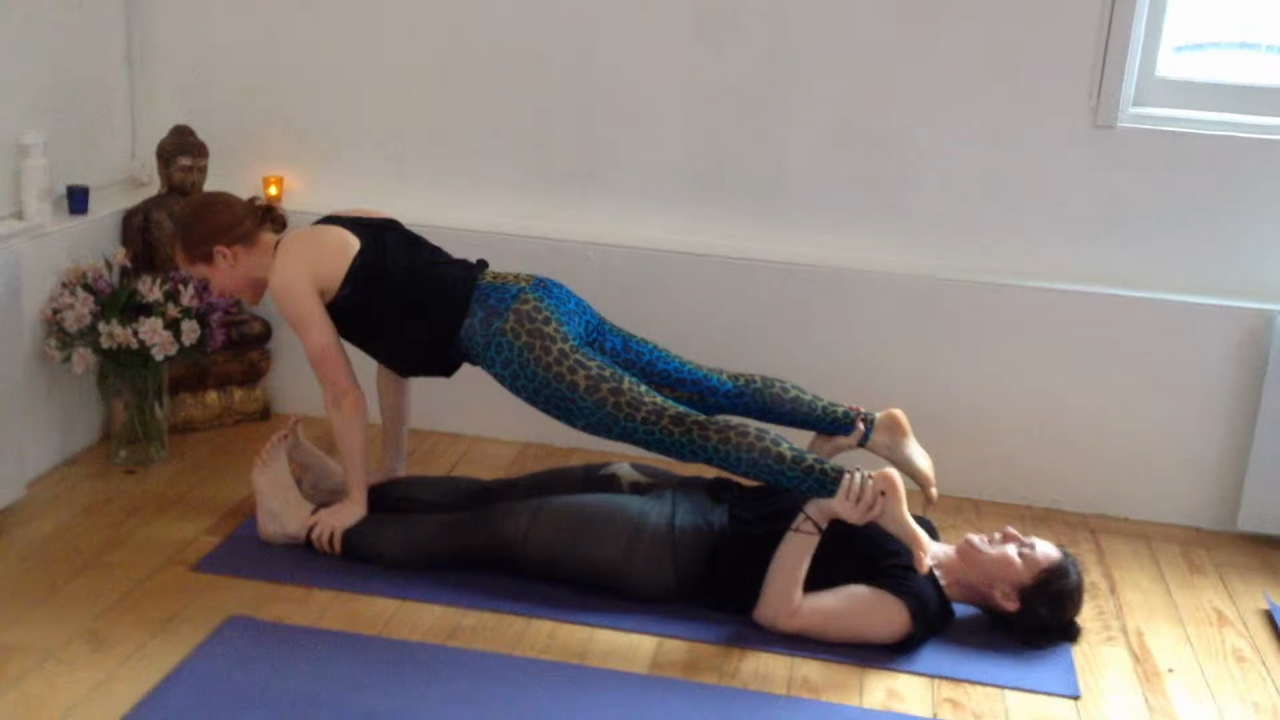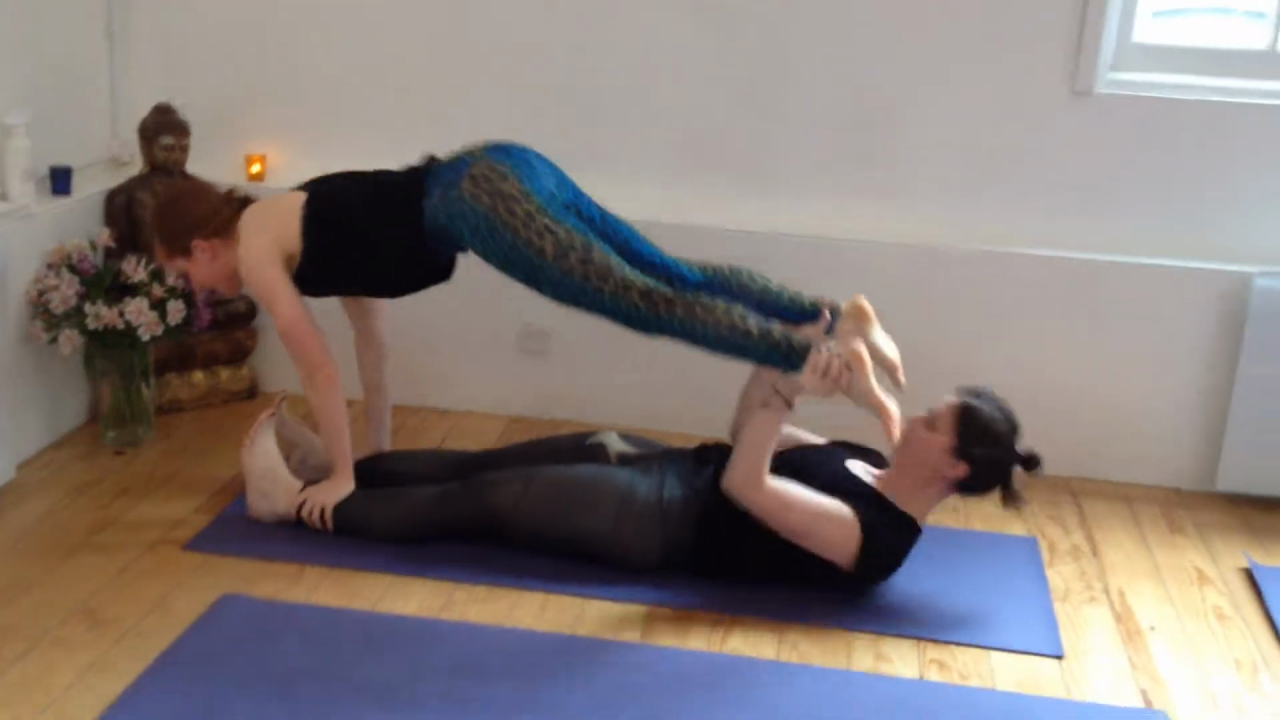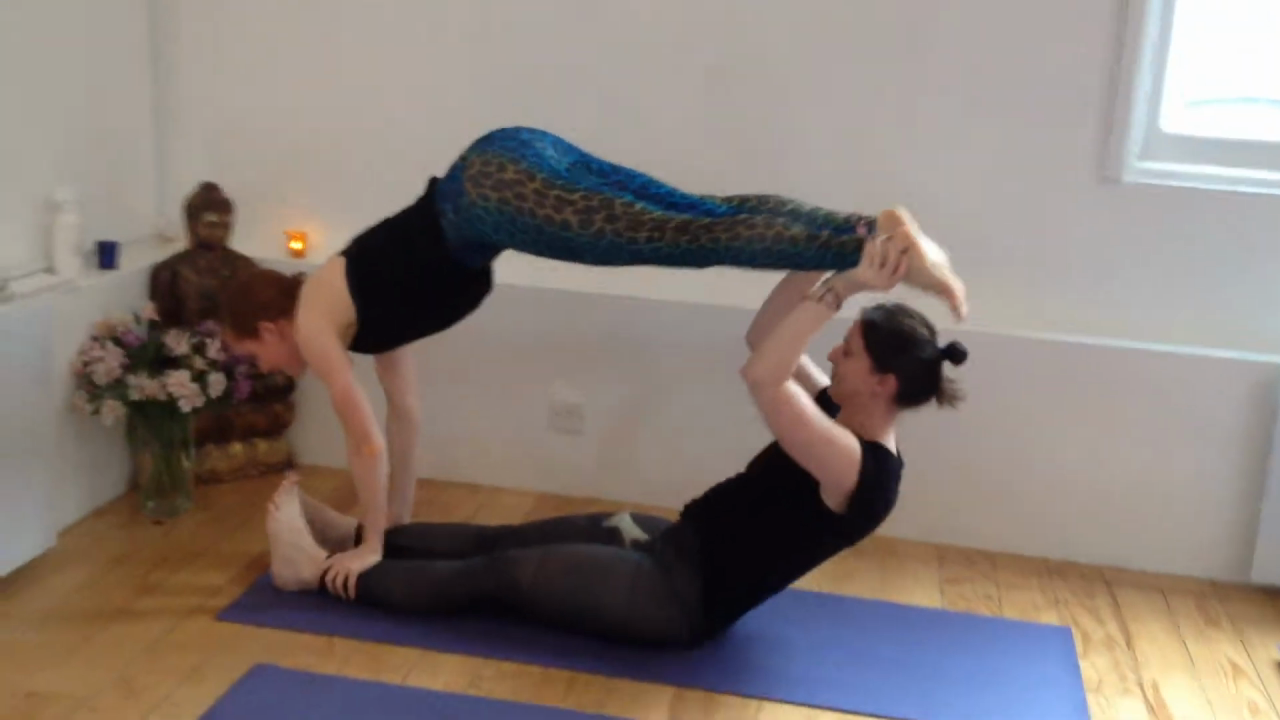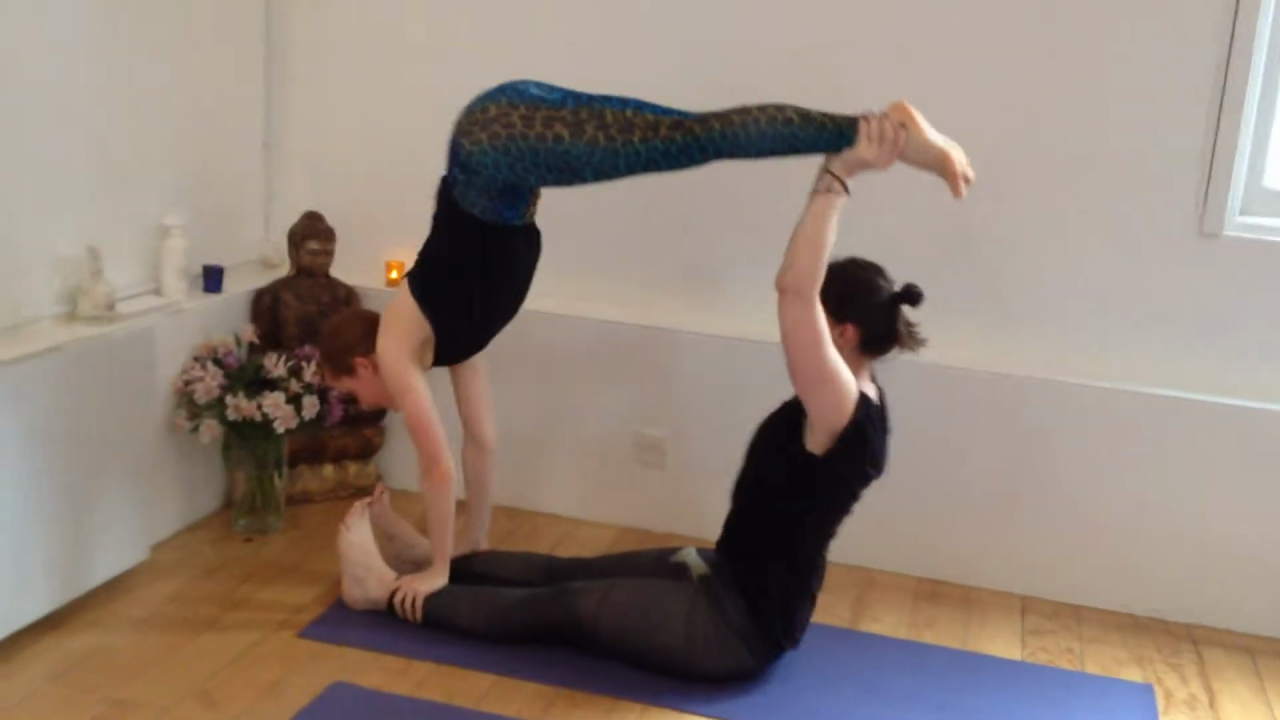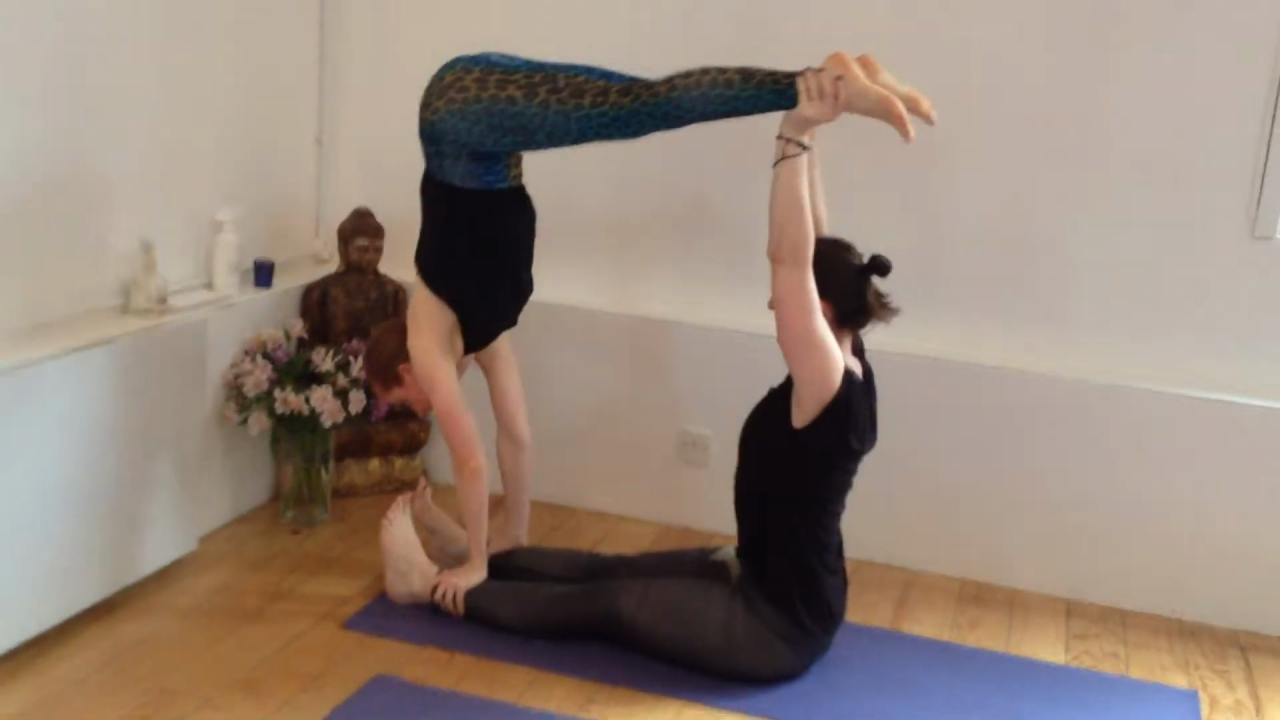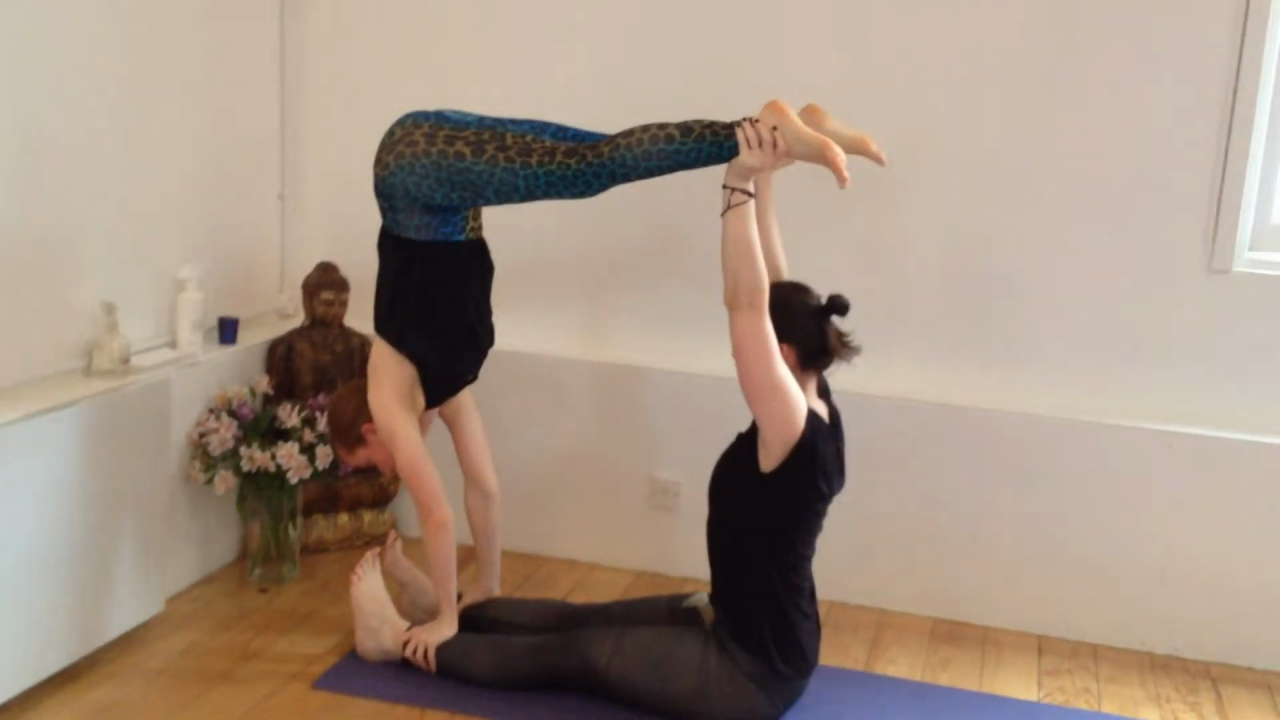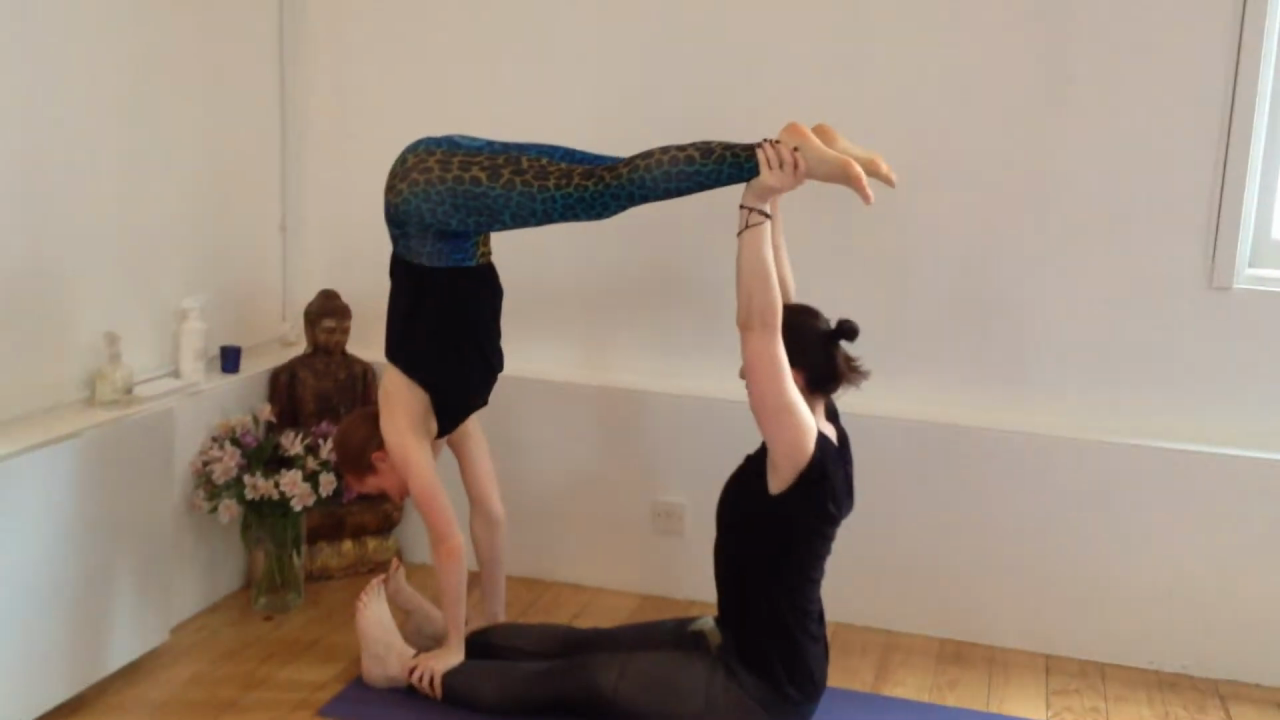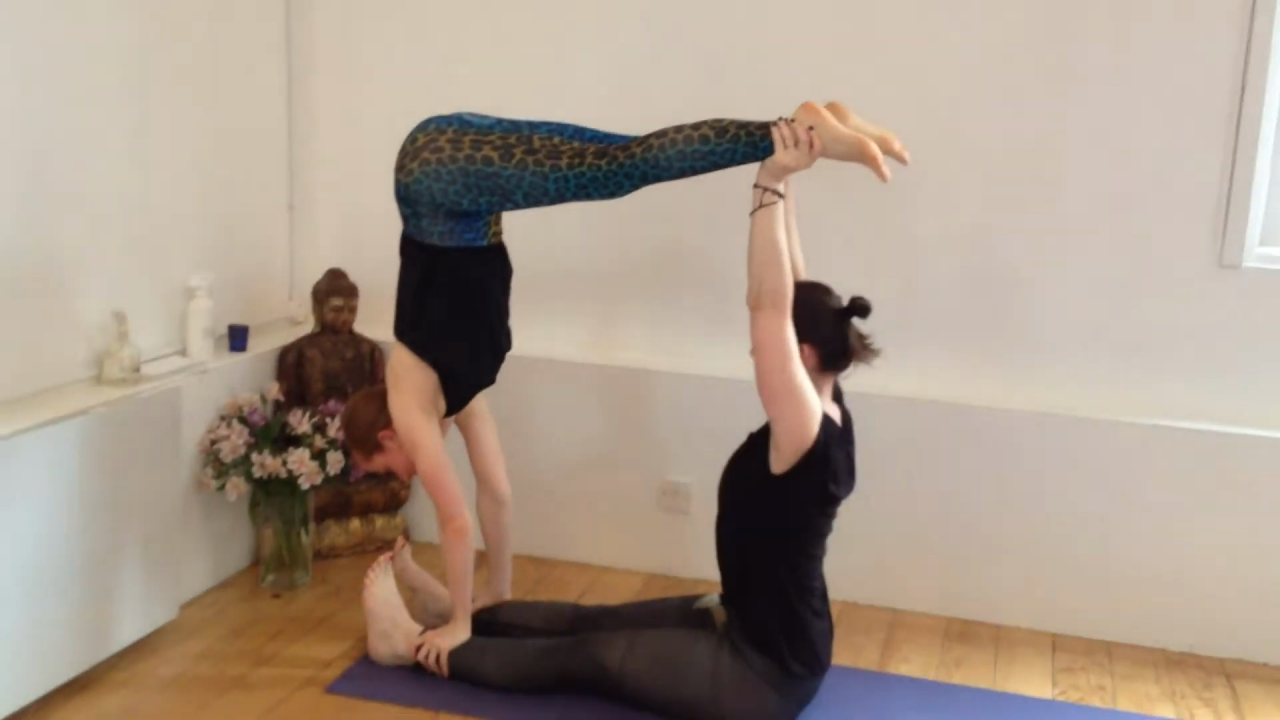
dt=0.5s
person 1, frame 1
left shoulder: (915, 607)
right shoulder: (919, 536)
left elbow: (776, 609)
left wrist: (823, 513)
left hip: (678, 555)
right hip: (697, 502)
left knee: (486, 531)
right knee: (492, 492)
left ankle: (312, 528)
right ankle: (344, 489)
person 1, frame 2
left shoulder: (875, 539)
right shoulder: (874, 466)
left elbow: (743, 483)
right elbow: (756, 431)
left wrist: (785, 379)
left hip: (662, 524)
right hip: (673, 469)
left knee: (476, 504)
right knee: (477, 468)
left ankle: (303, 503)
right ankle: (332, 464)
person 1, frame 3
left shoulder: (863, 472)
right shoulder: (848, 424)
left elbow: (761, 378)
right elbow: (762, 338)
left wrist: (839, 286)
right wrist: (822, 267)
left hip: (684, 596)
right hip: (677, 548)
left knee: (501, 575)
right knee: (496, 540)
left ankle: (328, 575)
right ankle: (354, 535)
person 1, frame 4
left shoulder: (847, 416)
right shoulder: (852, 397)
left elbow: (794, 291)
right elbow: (805, 284)
left wrist: (841, 173)
right wrist: (840, 165)
left hip: (739, 627)
right hip: (730, 579)
left knee: (565, 607)
right knee: (563, 575)
left ankle: (397, 594)
right ankle: (428, 563)
person 1, frame 5
left shoulder: (829, 387)
right shoulder: (849, 368)
left elbow: (789, 261)
right elbow: (808, 253)
left wrist: (795, 137)
right wrist: (804, 137)
left hip: (777, 627)
right hip: (766, 581)
left knee: (603, 605)
right knee: (604, 571)
left ankle: (433, 585)
right ankle: (469, 558)
person 1, frame 6
left shoulder: (795, 429)
right shoulder: (815, 411)
left elbow: (748, 306)
right elbow: (769, 295)
left wrist: (740, 187)
right wrist: (760, 183)
left hip: (753, 670)
right hip: (742, 626)
left knee: (576, 653)
right knee: (579, 620)
left ankle: (406, 640)
person 1, frame 7
left shoulder: (801, 451)
right shoulder: (821, 431)
left elbow: (761, 329)
right elbow: (780, 319)
left wrist: (756, 207)
right wrist: (768, 208)
right hip: (749, 648)
right knee: (586, 644)
left ankle: (410, 665)
right ankle: (446, 636)
person 1, frame 8
left shoulder: (808, 432)
right shoulder: (827, 414)
left elbow: (770, 308)
right elbow: (787, 297)
left wrist: (770, 186)
right wrist: (778, 186)
left hip: (767, 669)
right hip: (755, 627)
left knee: (587, 656)
right knee: (593, 622)
left ankle: (416, 645)
right ankle: (453, 613)
person 2, frame 1
left shoulder: (288, 273)
right shoulder: (330, 234)
left elbow: (342, 392)
right elbow: (391, 349)
left wrist: (356, 498)
right wrist: (391, 470)
left hip: (514, 336)
right hip: (533, 302)
left knee: (677, 426)
right knee: (703, 390)
right ankle: (867, 427)
person 2, frame 2
left shoulder: (252, 250)
right shoulder: (296, 220)
left elbow: (319, 370)
right elbow: (372, 337)
left wrist: (342, 475)
right wrist: (379, 446)
left hip: (479, 196)
right hip: (503, 169)
left knee: (650, 301)
right knee: (674, 279)
left ankle: (824, 358)
right ankle: (836, 317)
person 2, frame 3
left shoulder: (311, 323)
right shoulder: (350, 305)
left elbow: (367, 443)
right elbow: (404, 416)
left wrist: (371, 546)
right wrist: (396, 523)
left hip: (498, 184)
right hip: (516, 155)
left knee: (688, 236)
right knee: (702, 218)
left ankle: (877, 241)
right ankle: (874, 228)
person 2, frame 4
left shoulder: (396, 349)
right shoulder: (439, 328)
left elbow: (438, 467)
right elbow: (481, 440)
left wrist: (439, 569)
right wrist: (474, 546)
left knee: (693, 137)
right knee: (696, 138)
person 2, frame 5
left shoulder: (426, 346)
right shoulder: (472, 326)
left elbow: (472, 463)
right elbow: (516, 437)
left wrist: (476, 565)
right wrist: (514, 538)
left knee: (644, 110)
person 2, frame 6
left shoulder: (389, 403)
right shoulder: (436, 381)
left elbow: (436, 514)
right elbow: (485, 486)
left wrist: (446, 618)
right wrist: (486, 587)
left knee: (591, 167)
person 2, frame 7
left shoulder: (402, 428)
right shoulder: (441, 408)
left elbow: (449, 543)
right elbow: (490, 513)
left wrist: (453, 645)
right wrist: (492, 614)
left knee: (607, 187)
person 2, frame 8
left shoulder: (411, 408)
right shoulder: (447, 387)
left elbow: (456, 522)
right elbow: (497, 492)
left wrist: (459, 623)
right wrist: (498, 593)
left knee: (621, 167)
